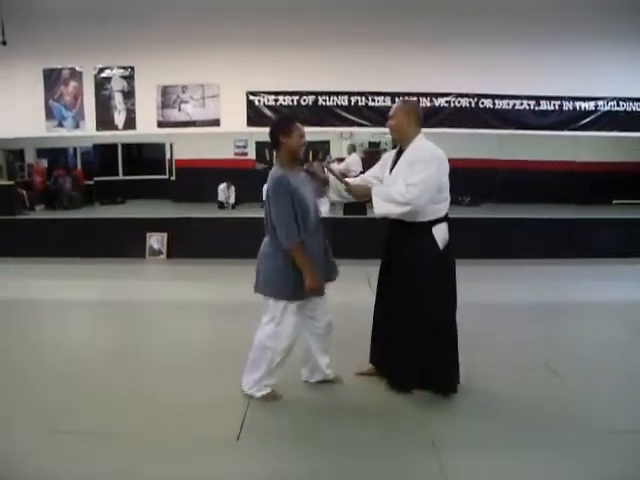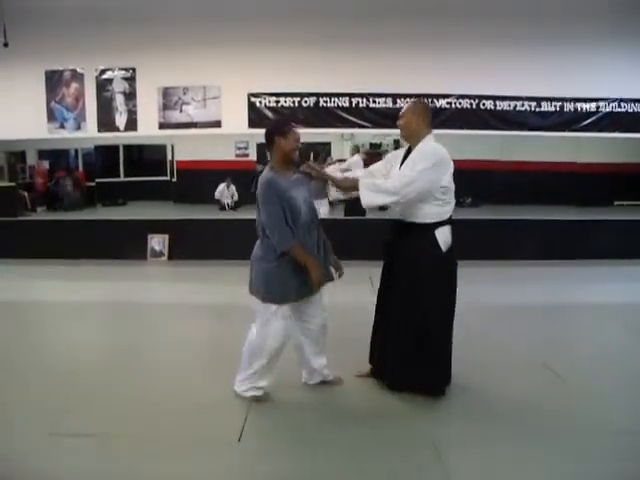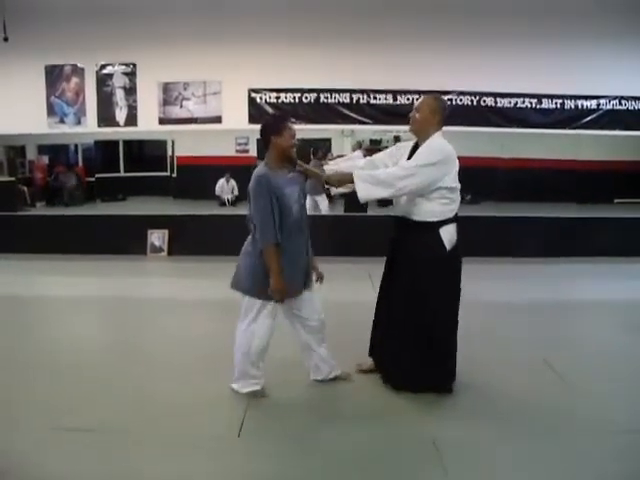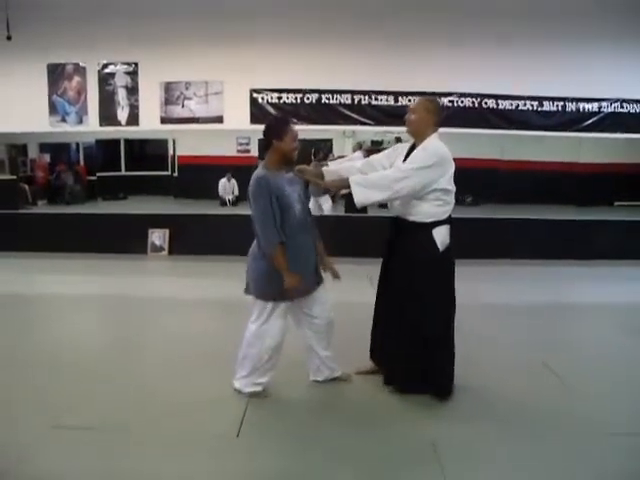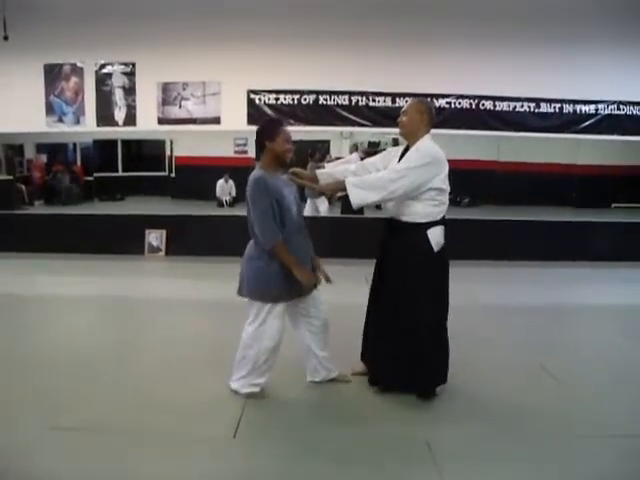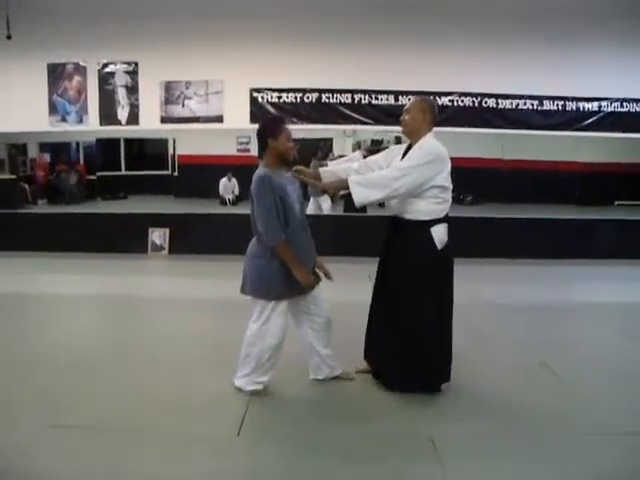
dt=0.3s
person 1, frame 1
left shoulder: (429, 155)
right shoulder: (393, 157)
left elbow: (412, 197)
right elbow: (364, 183)
left wrist: (371, 193)
right wrist: (328, 181)
left hip: (427, 241)
right hip: (401, 236)
left knee: (429, 311)
right knee: (393, 302)
left ankle: (436, 376)
right ankle: (387, 362)
person 1, frame 2
left shoulder: (435, 155)
right shoulder: (401, 156)
left elbow: (401, 188)
right elbow: (372, 174)
left wrist: (356, 184)
right wrist: (329, 177)
left hip: (429, 243)
right hip: (405, 237)
left knee: (428, 313)
right knee: (393, 303)
left ankle: (430, 377)
right ankle: (387, 364)
person 1, frame 3
left shoulder: (440, 153)
right shoulder: (406, 149)
left elbow: (396, 179)
right elbow: (371, 164)
left wrist: (349, 177)
right wrist: (326, 173)
left hip: (434, 240)
right hip: (409, 234)
left knee: (431, 311)
right knee: (395, 299)
left ankle: (433, 375)
right ankle: (387, 359)
person 1, frame 4
left shoulder: (436, 154)
right shoulder: (404, 150)
left elbow: (394, 181)
right elbow: (368, 166)
left wrist: (344, 183)
right wrist: (322, 173)
left hip: (428, 241)
right hip: (405, 234)
left knee: (428, 311)
right knee: (394, 300)
left ankle: (433, 377)
right ankle: (389, 361)
person 1, frame 5
left shoulder: (430, 155)
right shoulder: (399, 153)
left elbow: (389, 182)
right elbow: (363, 169)
left wrist: (340, 185)
right wrist: (316, 176)
left hip: (423, 241)
right hip: (399, 235)
left knee: (421, 312)
right knee: (388, 302)
left ankle: (424, 377)
right ankle: (382, 363)
person 1, frame 6
left shoulder: (432, 153)
right shoulder: (401, 152)
left elbow: (391, 180)
right elbow: (365, 167)
left wrist: (343, 184)
right wrist: (318, 175)
left hip: (425, 240)
right hip: (402, 233)
left knee: (424, 309)
right knee: (391, 300)
left ankle: (426, 374)
right ankle: (385, 360)
person 2, frame 1
left shoulder: (301, 174)
right shoulder: (279, 181)
right elbow: (288, 235)
left wrist: (325, 260)
right wrist: (307, 273)
left hip: (309, 262)
right hip: (286, 267)
left knee: (319, 320)
right knee: (280, 328)
left ankle: (317, 371)
right ankle: (257, 383)
person 2, frame 2
left shoulder: (299, 178)
right shoulder: (269, 183)
left elbow: (312, 222)
right elbow: (280, 236)
left wrist: (327, 255)
right wrist: (312, 266)
left hip: (306, 264)
right hip: (277, 269)
left knee: (313, 322)
right knee: (271, 331)
left ankle: (315, 372)
right ankle: (250, 384)
person 2, frame 3
left shoulder: (295, 176)
right shoulder: (262, 179)
right elbow: (265, 235)
left wrist: (309, 261)
right wrist: (274, 275)
left hip: (294, 263)
right hip: (265, 267)
left knee: (311, 319)
right knee: (257, 328)
left ankle: (324, 370)
right ankle: (246, 381)
person 2, frame 4
left shoulder: (294, 177)
right shoulder: (262, 181)
left elbow: (308, 222)
right elbow: (268, 236)
left wrist: (323, 258)
right wrist: (286, 273)
left hip: (303, 264)
right hip: (274, 269)
left knee: (320, 319)
right knee: (267, 328)
left ankle: (324, 370)
right ankle: (248, 380)
person 2, frame 5
left shoulder: (285, 178)
right shoulder: (259, 182)
right elbow: (269, 237)
left wrist: (313, 262)
right wrist: (298, 268)
left hip: (295, 266)
right hip: (270, 270)
left knee: (315, 319)
right knee: (265, 329)
left ankle: (321, 371)
right ankle: (245, 382)
person 2, frame 6
left shoulder: (288, 176)
right shoulder: (264, 180)
right elbow: (272, 235)
left wrist: (313, 259)
right wrist: (296, 268)
left hip: (296, 265)
right hip: (272, 268)
left knee: (317, 317)
right knee: (268, 327)
left ankle: (324, 368)
right ankle: (249, 380)
